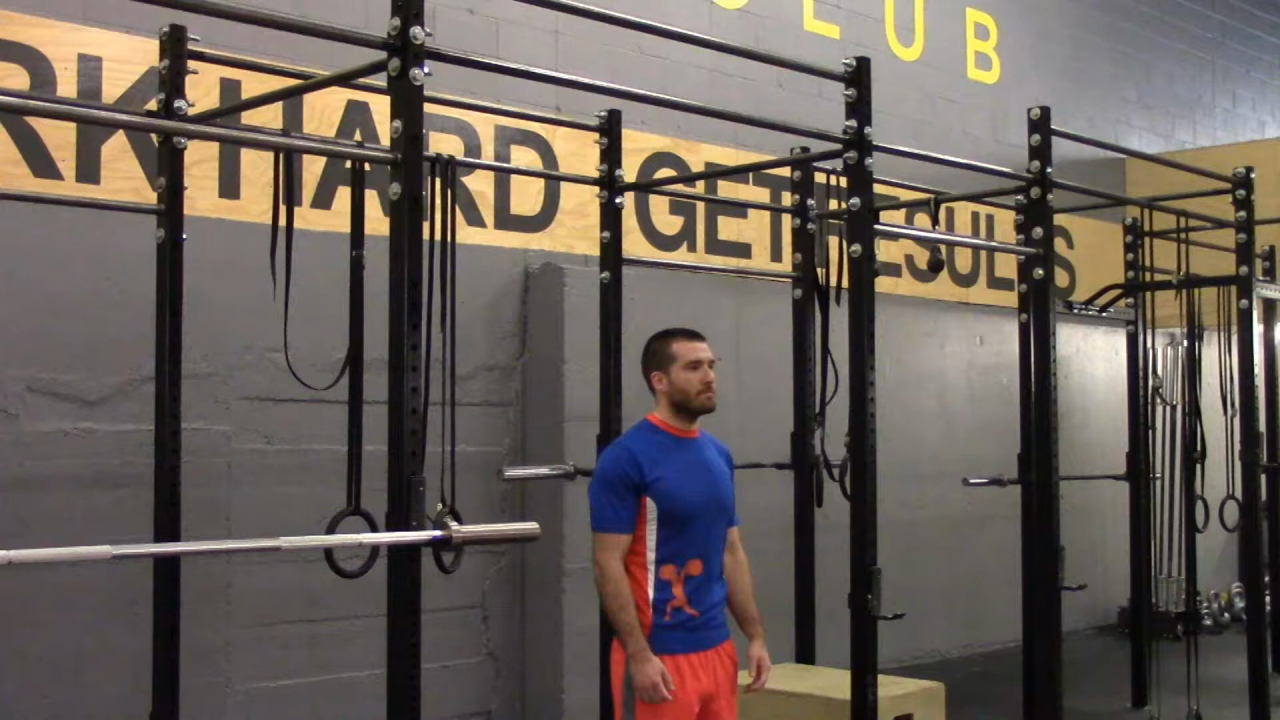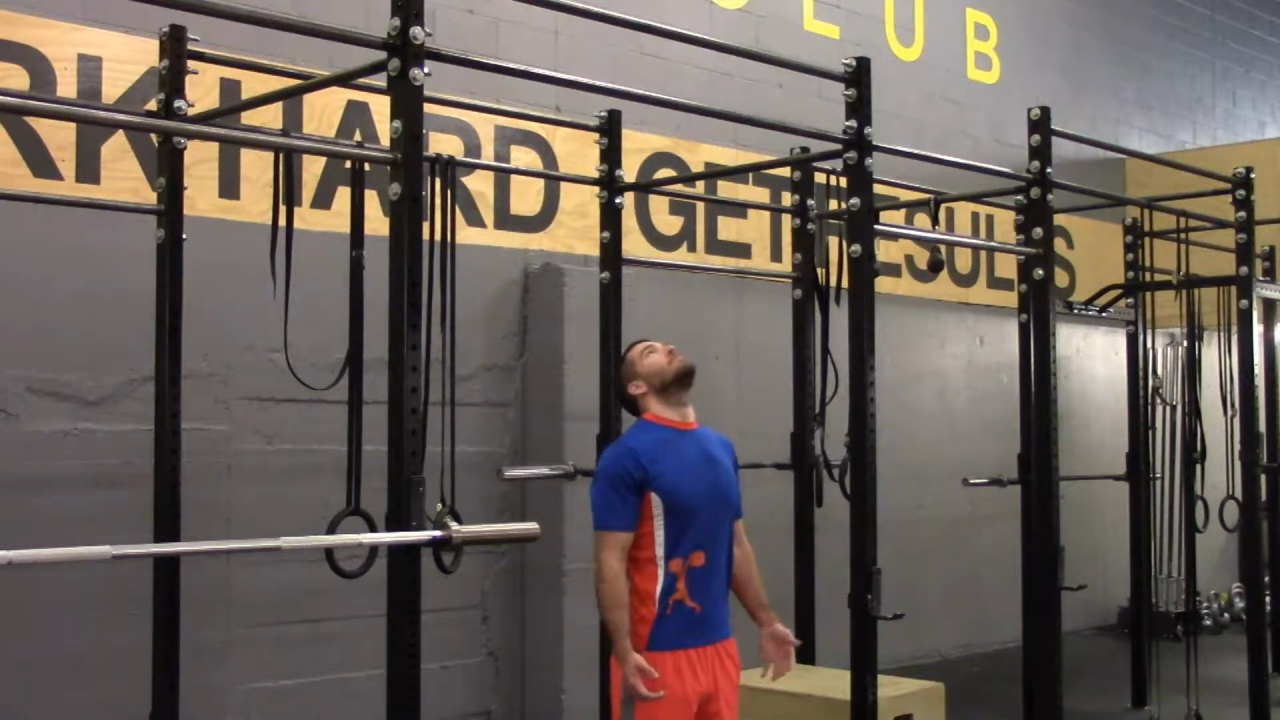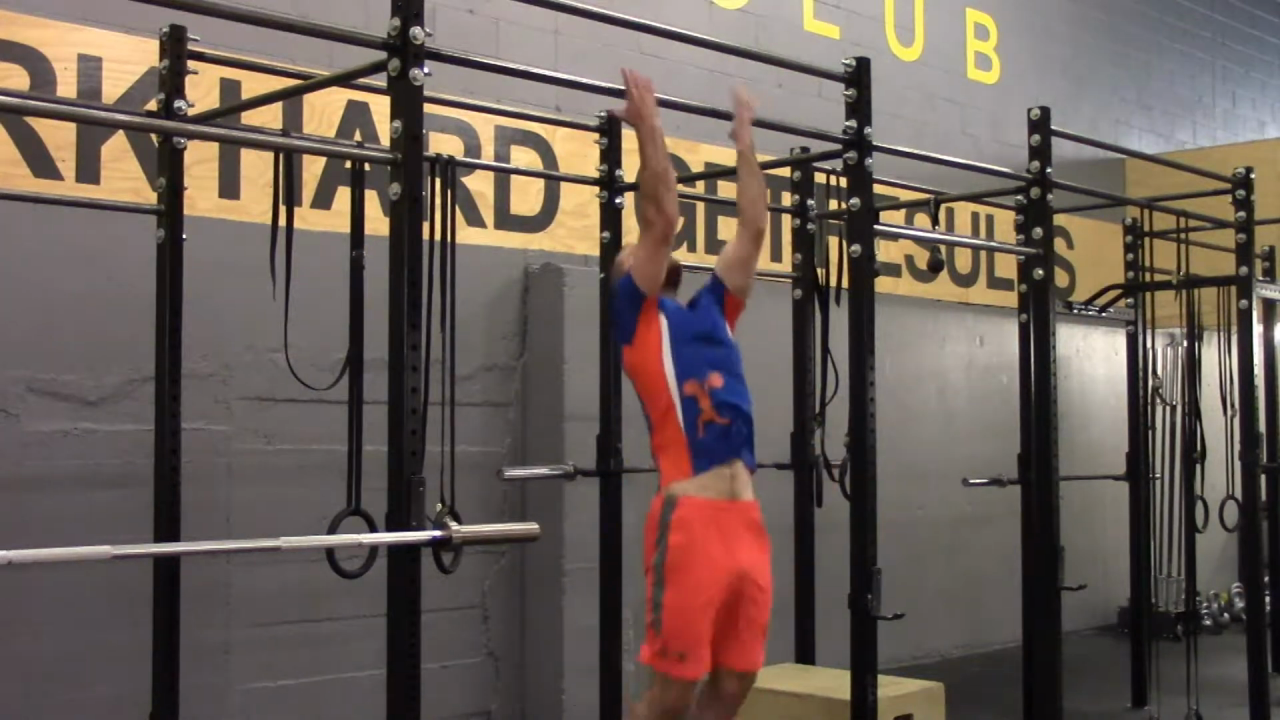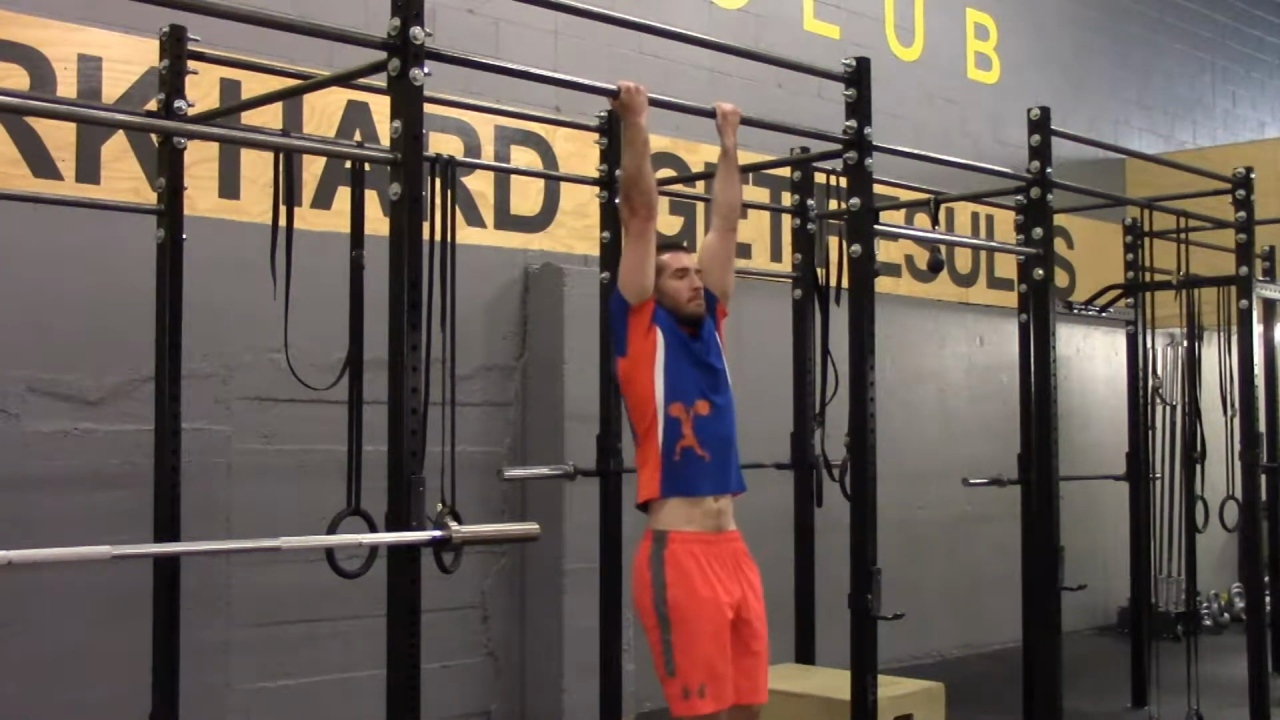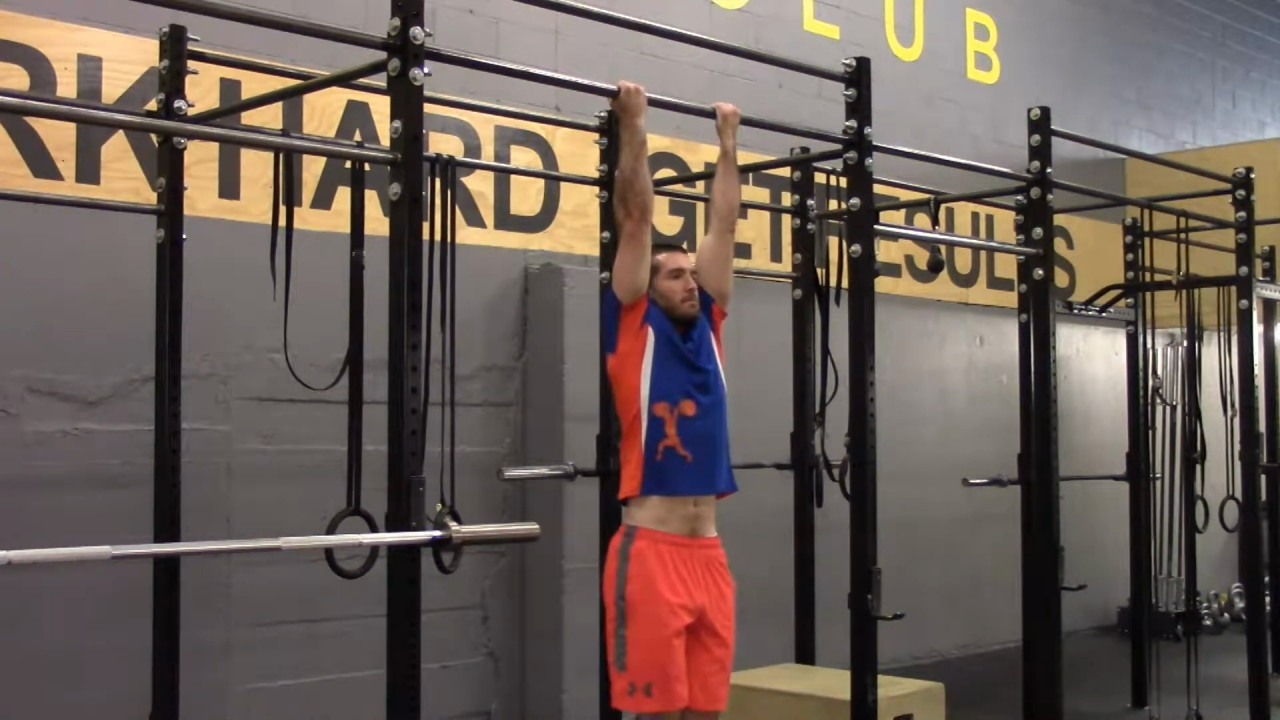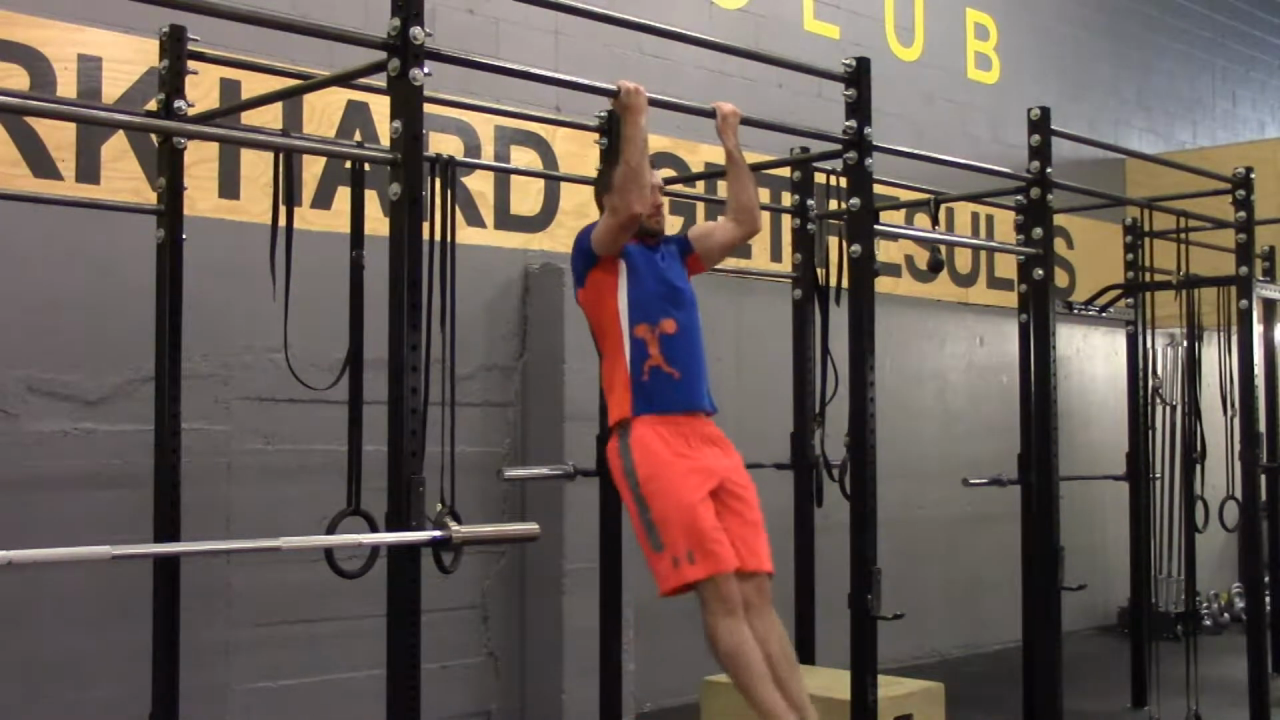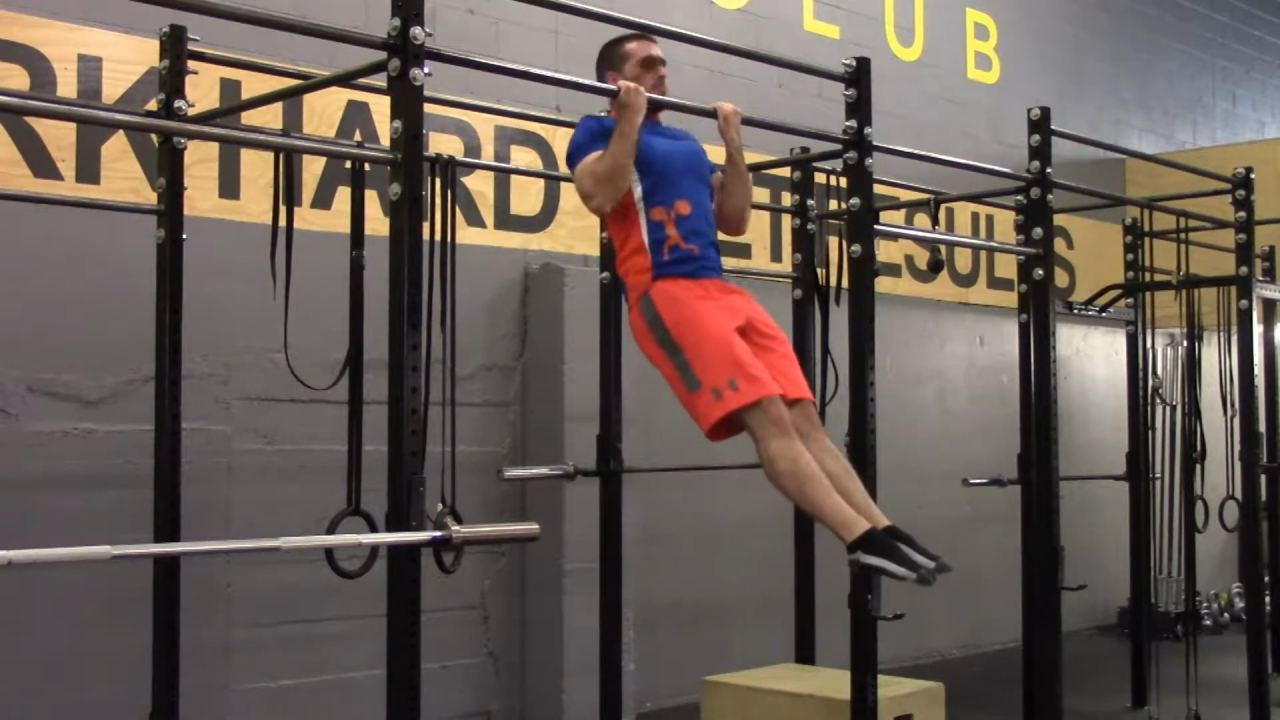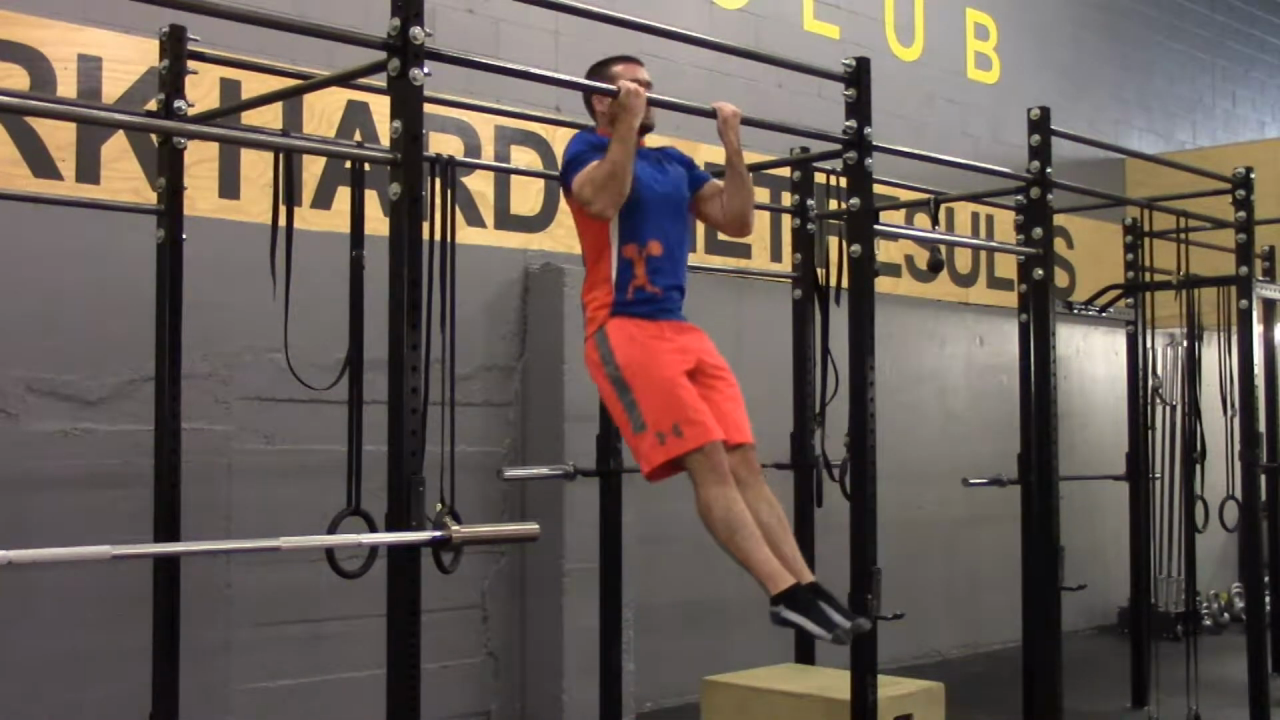
dt=0.7s
person 1, frame 1
left shoulder: (720, 456)
right shoulder: (626, 458)
right elbow: (608, 564)
left wrist: (755, 636)
right wrist: (639, 655)
left hip: (716, 649)
right hip: (658, 655)
person 1, frame 2
left shoulder: (720, 447)
right shoulder: (627, 456)
right elbow: (610, 563)
left wrist: (768, 622)
right wrist: (624, 652)
left hip: (718, 645)
right hip: (656, 652)
person 1, frame 3
left shoulder: (711, 314)
right shoulder: (639, 320)
left elbow: (753, 230)
right elbow: (662, 218)
left wrist: (745, 137)
right wrist: (647, 126)
left hip: (747, 521)
right hip: (689, 523)
person 1, frame 4
left shoulder: (707, 328)
right shoulder: (639, 331)
left elbow: (725, 224)
right elbow: (641, 218)
left wrist: (728, 140)
right wrist: (635, 123)
left hip: (733, 552)
right hip: (677, 554)
person 1, frame 5
left shoulder: (706, 327)
right shoulder: (632, 328)
left elbow: (723, 227)
right elbow: (635, 220)
left wrist: (728, 141)
right wrist: (633, 123)
left hip: (708, 555)
right hip: (649, 554)
person 1, frame 6
left shoulder: (674, 254)
right shoulder: (599, 254)
left elbow: (745, 222)
right elbow: (629, 206)
left wrist: (730, 140)
right wrist: (633, 120)
left hip: (710, 440)
right hip: (650, 443)
left knee: (755, 595)
right knee: (720, 595)
person 1, frame 7
left shoulder: (685, 139)
right shoulder: (600, 130)
left elbow: (735, 222)
right elbow: (600, 196)
left wrist: (733, 146)
right wrist: (630, 124)
left hip: (726, 292)
right hip: (665, 294)
left knee: (803, 418)
right knee: (769, 418)
left ankle: (884, 531)
right ankle: (863, 539)
person 1, frame 8
left shoulder: (674, 162)
right shoulder: (589, 147)
left elbow: (738, 221)
right elbow: (603, 202)
left wrist: (731, 143)
right wrist: (626, 127)
left hip: (681, 330)
right hip: (623, 329)
left knee: (744, 464)
right knee: (709, 464)
left ankle: (807, 586)
right ankle: (785, 594)
